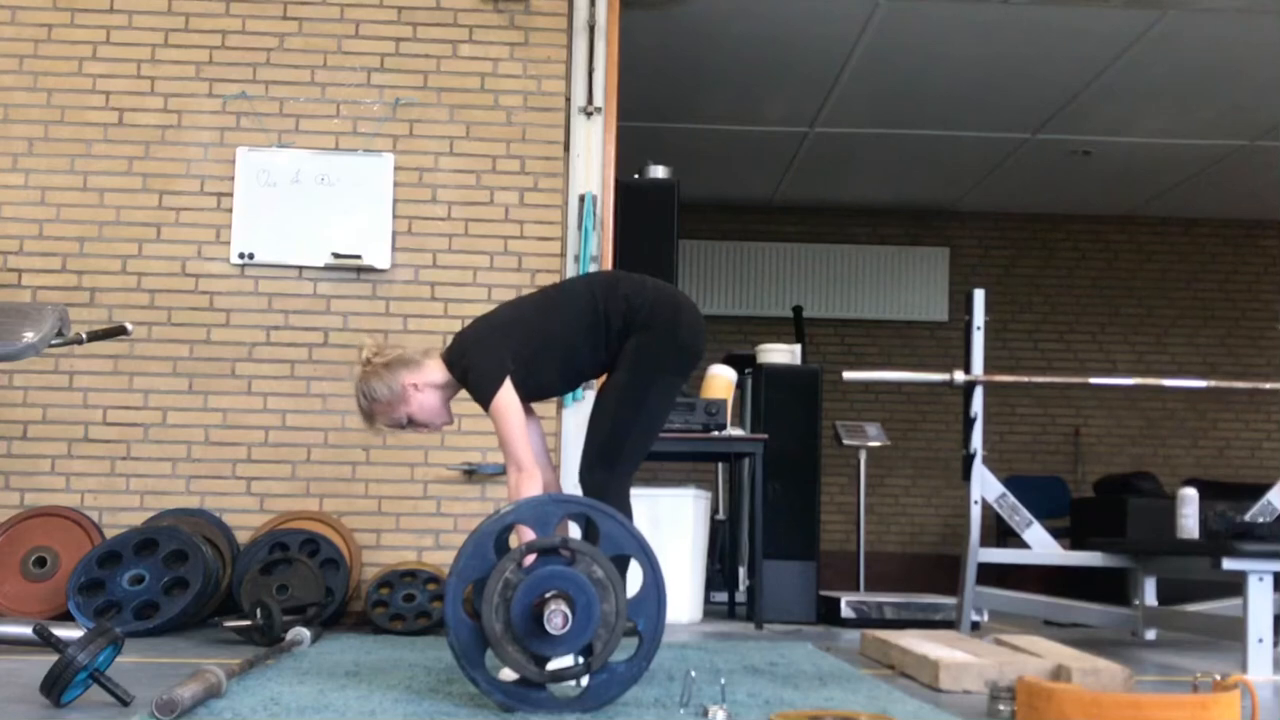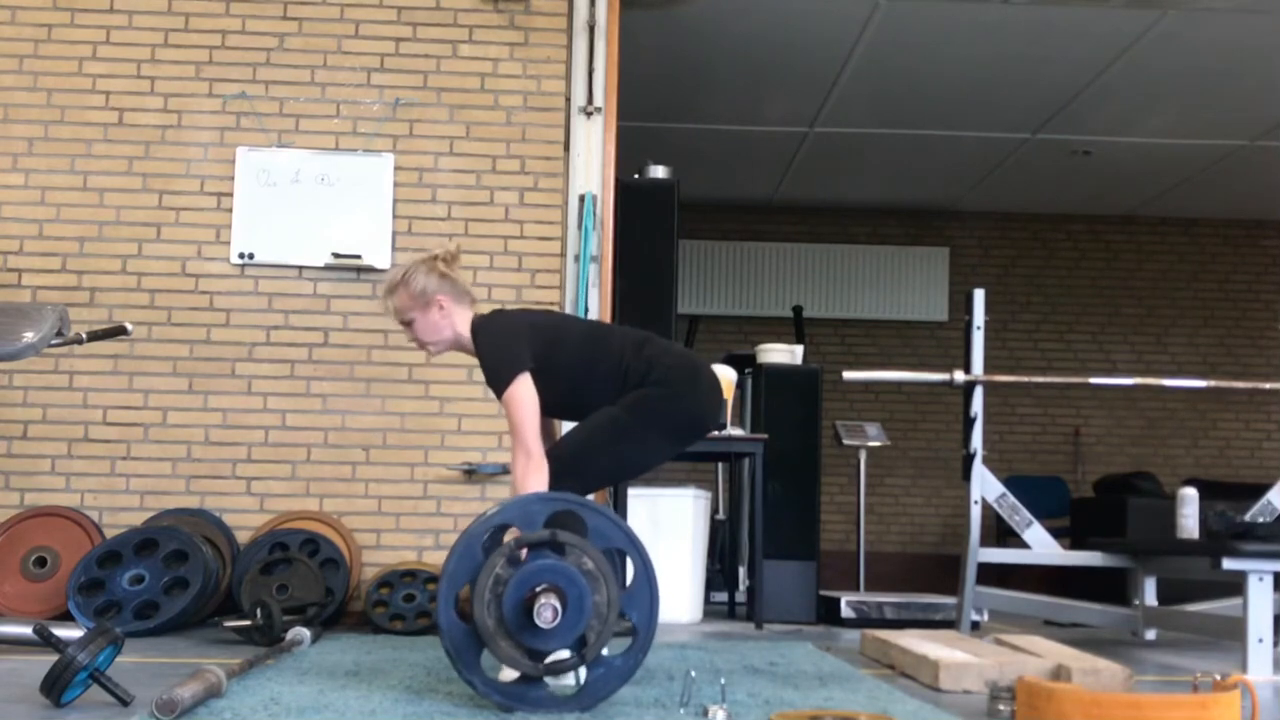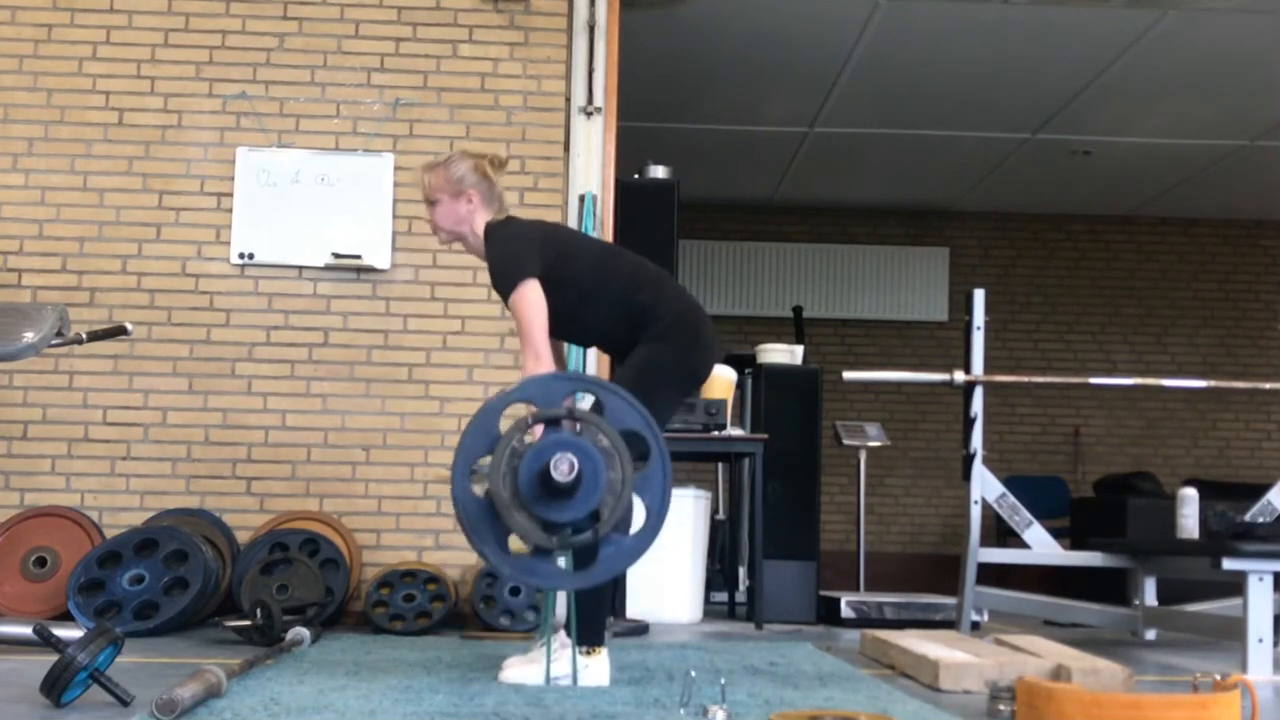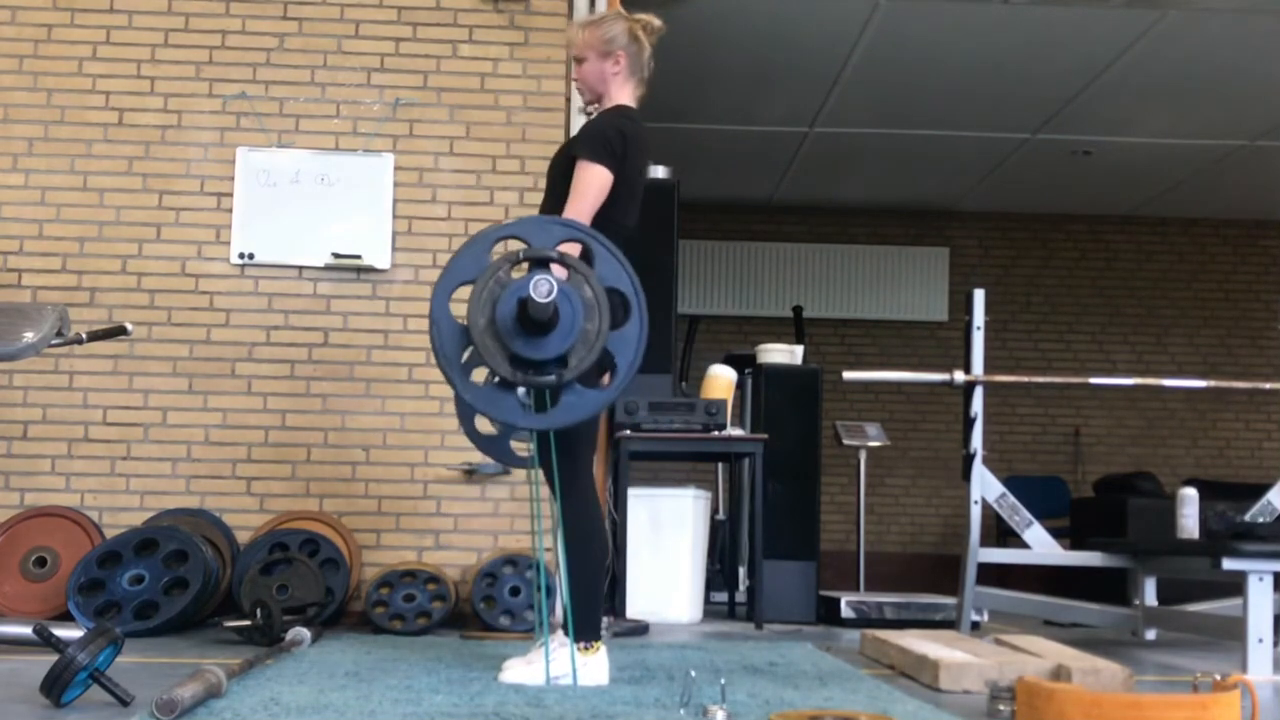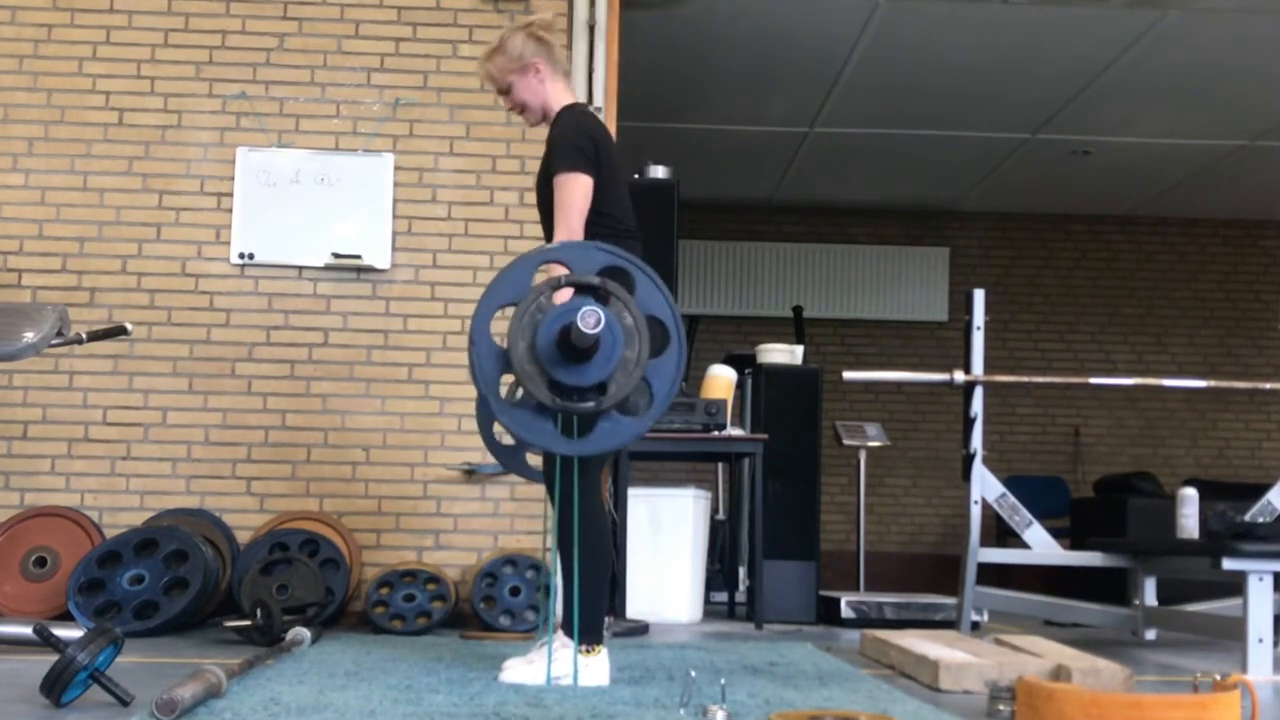
dt=1s
person 1, frame 1
left shoulder: (478, 362)
right shoulder: (483, 363)
left elbow: (523, 472)
right elbow: (540, 471)
left hip: (662, 327)
right hip: (655, 328)
left knee: (602, 477)
right knee: (601, 477)
person 1, frame 2
left shoulder: (497, 341)
right shoulder: (503, 335)
left elbow: (530, 457)
right elbow: (542, 457)
left hip: (676, 391)
right hip: (682, 390)
left knee: (555, 484)
right knee: (555, 484)
person 1, frame 3
left shoulder: (508, 244)
right shoulder: (518, 242)
left elbow: (537, 358)
right elbow: (549, 356)
left hip: (670, 343)
right hip: (666, 342)
left ankle: (587, 652)
right ankle: (580, 637)
person 1, frame 4
left shoulder: (607, 129)
right shoulder: (625, 134)
left elbow: (573, 226)
left knee: (571, 482)
right knee: (570, 480)
left ankle: (584, 650)
right ankle: (580, 636)
person 1, frame 5
left shoulder: (571, 131)
right shoulder: (582, 130)
left elbow: (570, 237)
left knee: (575, 481)
right knee: (570, 479)
left ankle: (585, 649)
right ankle: (577, 634)
